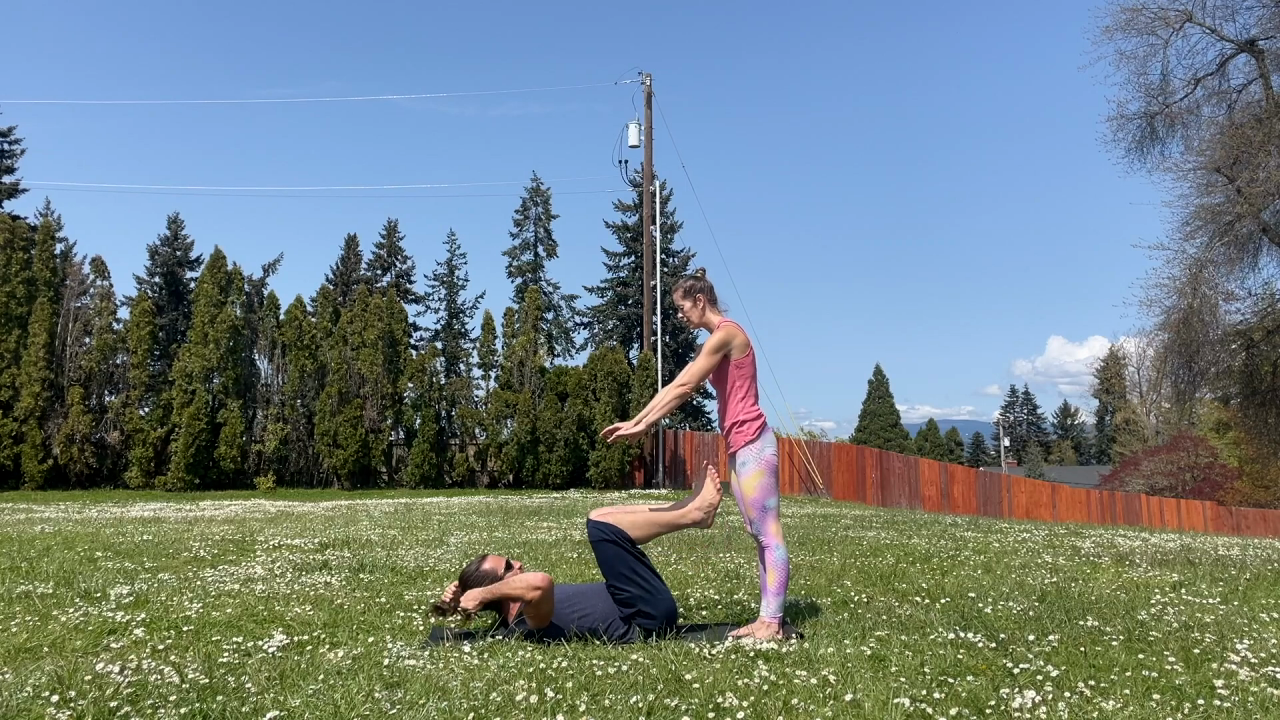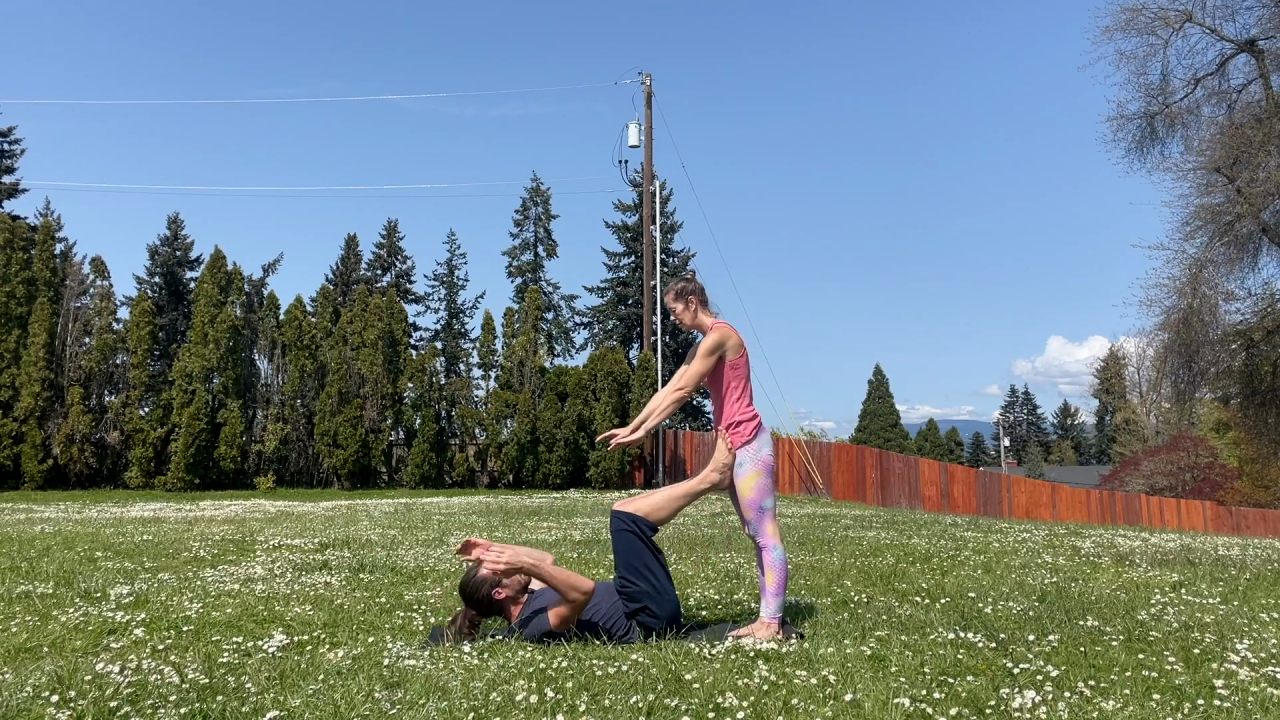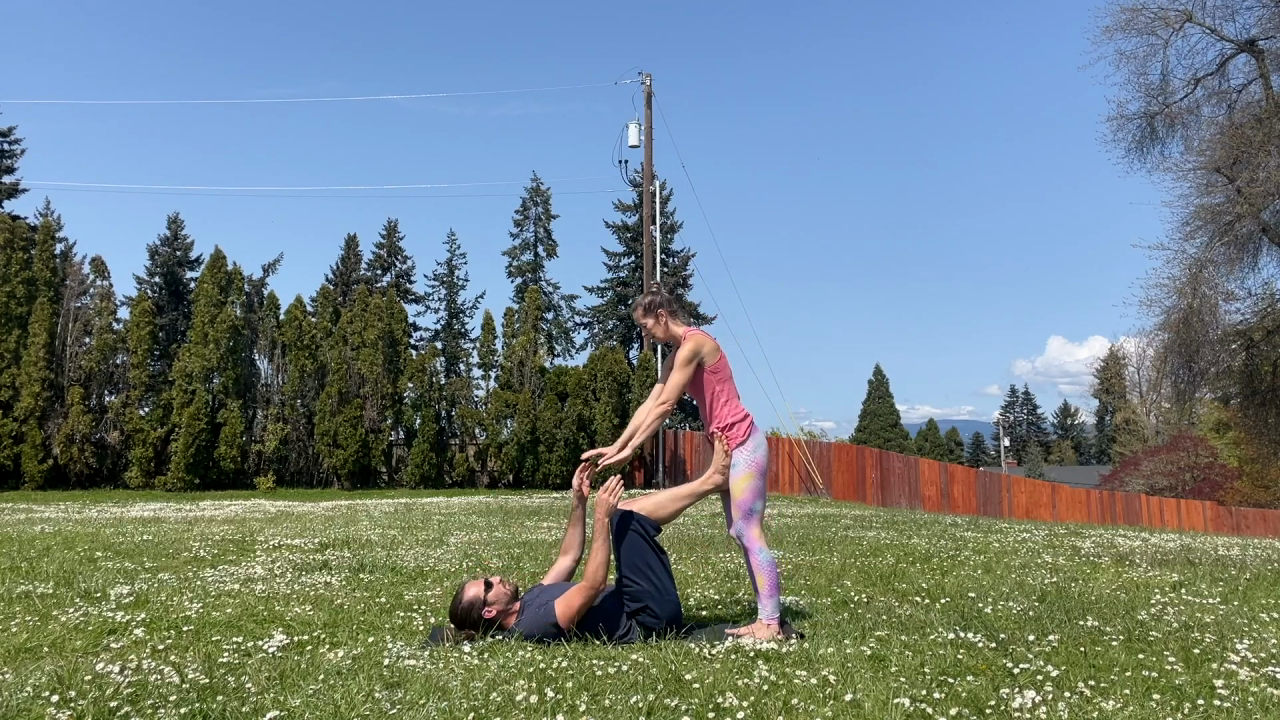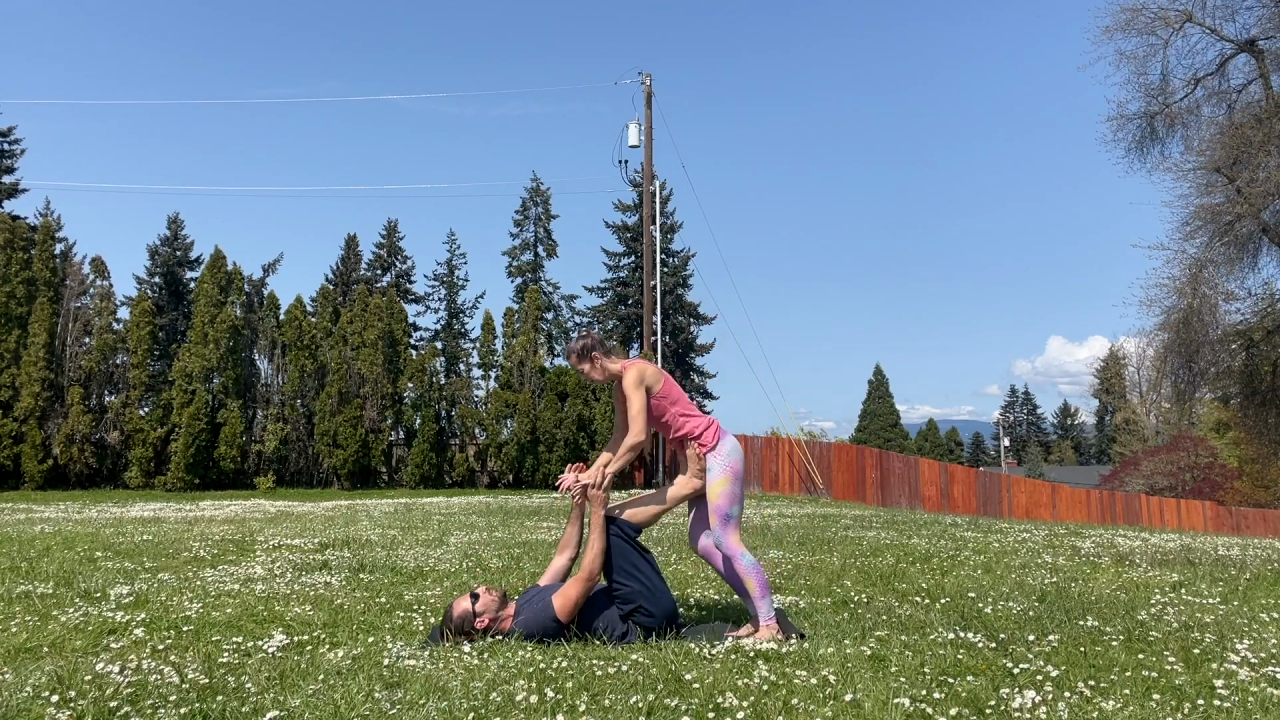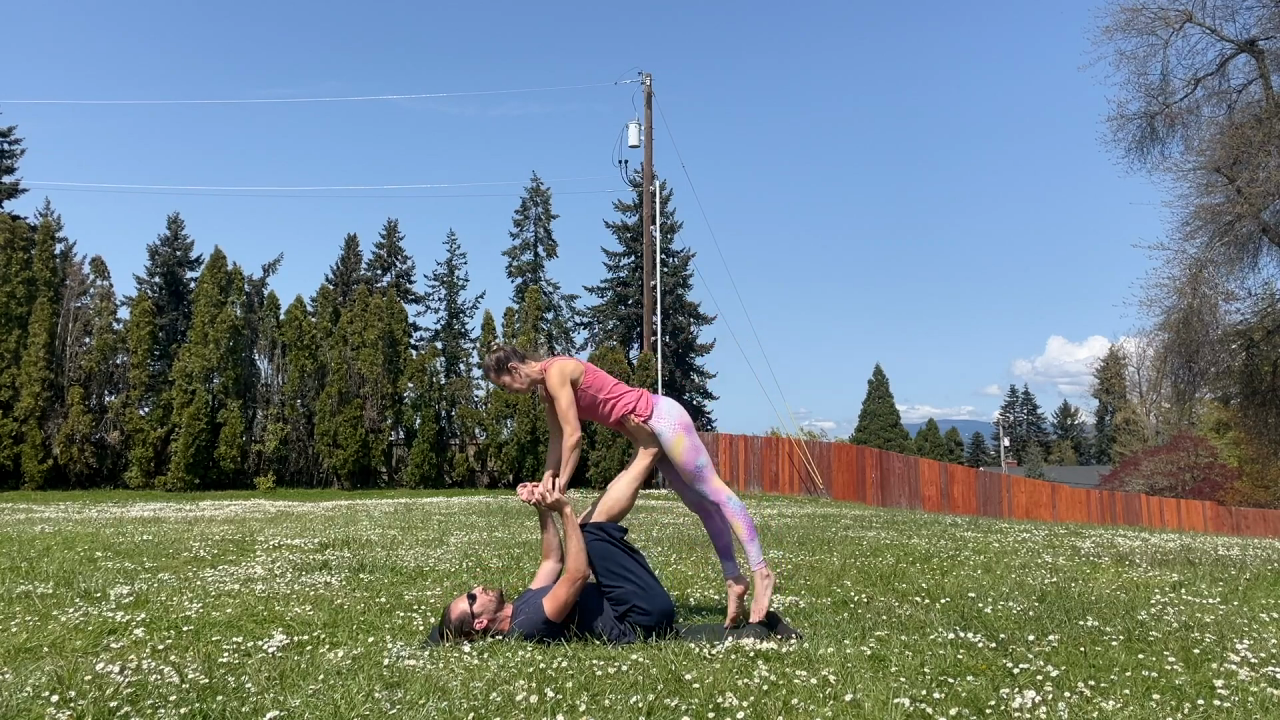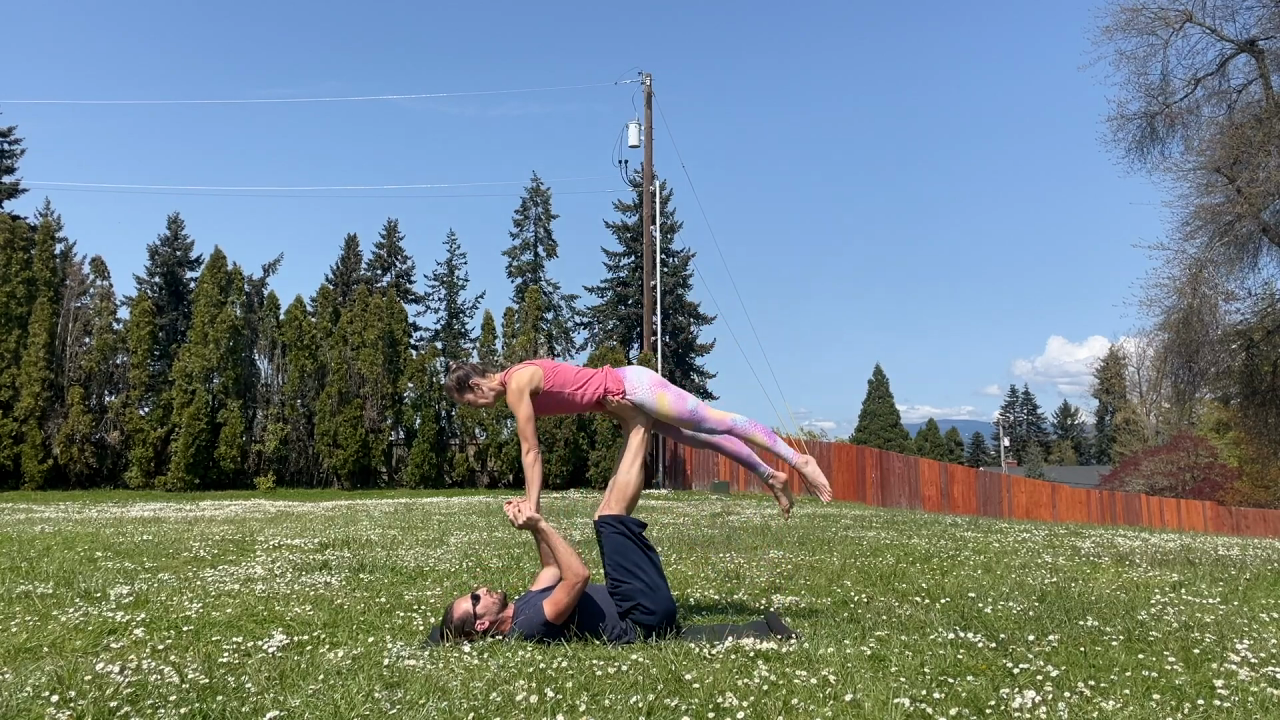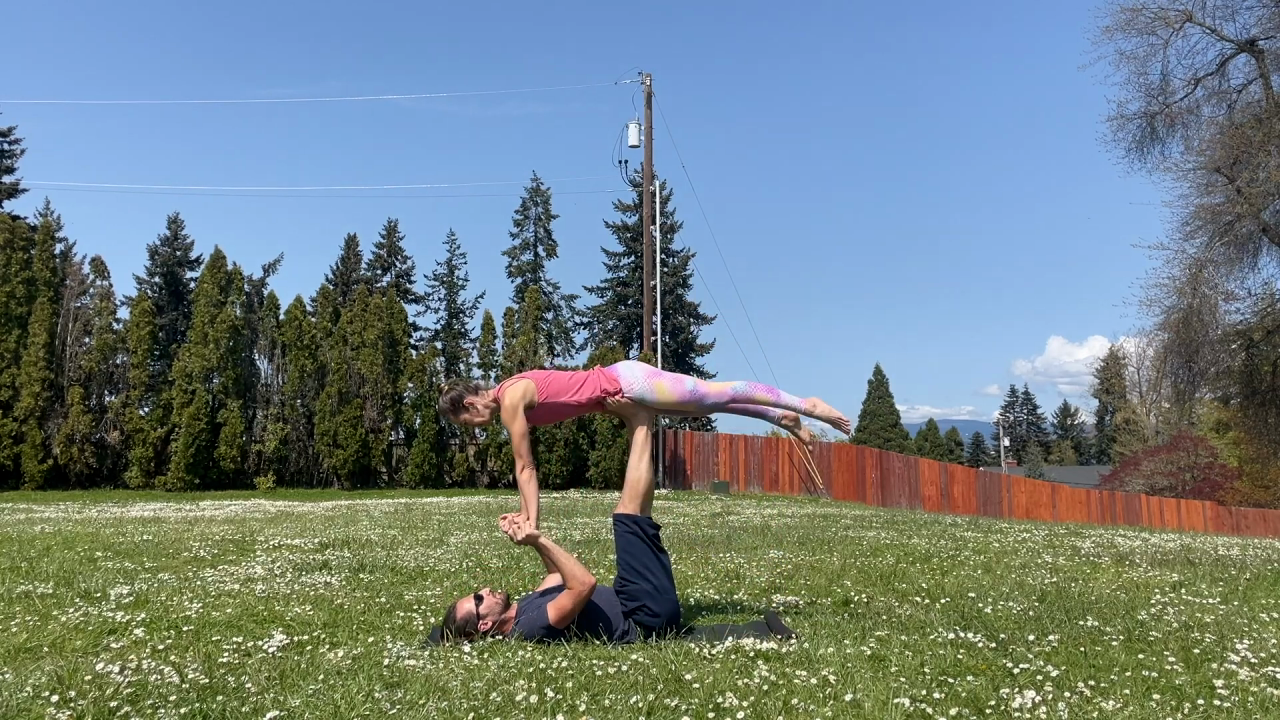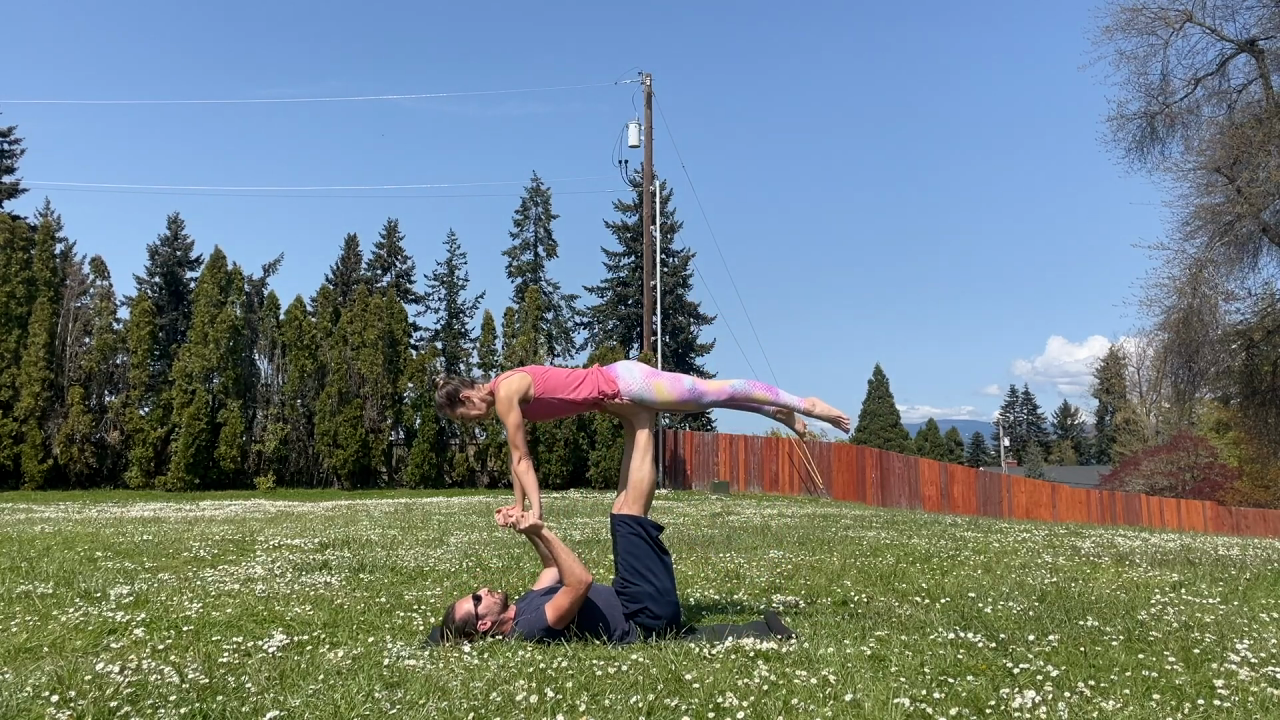
dt=0.3s
person 1, frame 1
left shoulder: (726, 334)
right shoulder: (713, 342)
left elbow: (685, 388)
right elbow: (675, 385)
left wrist: (643, 426)
right wrist: (634, 421)
left hip: (751, 442)
right hip: (739, 446)
left knee: (768, 533)
right knee: (758, 533)
left ankle: (772, 621)
right ankle: (766, 618)
person 1, frame 2
left shoulder: (720, 335)
right shoulder: (703, 345)
left elbow: (682, 392)
right elbow: (667, 389)
left wrist: (643, 433)
right wrist: (630, 427)
left hip: (748, 443)
right hip: (735, 446)
left knee: (766, 534)
right knee: (756, 534)
left ankle: (772, 622)
right ankle: (766, 618)
person 1, frame 3
left shoulder: (693, 343)
right shoulder: (675, 354)
left elbow: (664, 406)
right elbow: (648, 405)
left wrist: (628, 450)
right wrist: (614, 448)
left hip: (743, 443)
right hip: (729, 447)
left knee: (748, 534)
right knee: (740, 532)
left ankle: (771, 623)
right ankle: (765, 617)
person 1, frame 4
left shoulder: (633, 374)
right shoulder: (620, 385)
left elbow: (637, 438)
right elbow: (618, 440)
left wrist: (603, 478)
right wrist: (590, 474)
left hip: (717, 451)
right hip: (700, 458)
left knee: (727, 542)
right knee: (703, 543)
left ankle: (769, 624)
right ankle: (758, 617)
person 1, frame 5
left shoulder: (555, 373)
right shoulder: (545, 380)
left elbow: (573, 438)
right elbow: (559, 441)
left wrist: (559, 488)
right wrist: (545, 484)
left hip: (658, 417)
right hip: (645, 426)
left knee: (711, 491)
right knee: (700, 502)
left ankle: (760, 573)
right ankle: (735, 581)
person 1, frame 6
left shoulder: (516, 386)
right shoulder: (514, 384)
left elbow: (531, 452)
right elbow: (532, 450)
left wrist: (532, 508)
right wrist: (530, 503)
left hip: (630, 387)
right hip: (625, 396)
left knee: (719, 422)
right knee: (702, 436)
left ankle: (799, 462)
right ankle: (772, 478)
person 1, frame 7
left shoulder: (510, 400)
right shoulder: (510, 400)
left elbow: (525, 467)
right elbow: (525, 466)
left wrist: (534, 523)
right wrist: (526, 514)
left hip: (623, 384)
right hip: (619, 390)
left knee: (717, 394)
right knee: (709, 402)
left ankle: (805, 405)
right ankle: (782, 417)
person 1, frame 8
left shoulder: (505, 392)
right shoulder: (507, 395)
left elbow: (521, 458)
right elbow: (519, 458)
left wrist: (536, 513)
right wrist: (519, 506)
left hip: (622, 385)
right hip: (618, 392)
left knee: (715, 393)
right knee: (709, 396)
left ankle: (805, 404)
right ankle: (777, 410)
person 2, frame 1
left shoulder: (515, 614)
right shoulder: (529, 624)
right elbow: (541, 581)
left wrist: (463, 587)
right wrist: (481, 594)
left hip: (642, 617)
right hip: (646, 620)
left knee: (605, 517)
right knee: (600, 521)
left ankle: (690, 508)
right ankle: (693, 513)
person 2, frame 2
left shoulder: (528, 604)
right shoulder: (536, 626)
left elbow: (547, 560)
right elbow: (585, 589)
left wrist: (494, 550)
right wrist: (528, 566)
left hip: (646, 616)
right hip: (648, 620)
left knee: (628, 513)
right knee: (625, 513)
left ankle: (706, 480)
right ankle: (709, 478)
person 2, frame 3
left shoulder: (529, 602)
right shoulder: (534, 626)
left elbow: (568, 556)
right elbow: (592, 584)
left wrist: (578, 501)
right wrist: (602, 519)
left hip: (648, 618)
right hip: (648, 622)
left knee: (624, 517)
right knee: (629, 515)
left ankle: (709, 480)
right ankle: (710, 480)
person 2, frame 4
left shoulder: (525, 603)
right shoulder: (531, 624)
left elbow: (564, 555)
right elbow: (588, 575)
left wrist: (579, 502)
right wrist: (596, 511)
left hip: (645, 618)
right hip: (646, 619)
right knee: (611, 521)
person 2, frame 5
left shoulder: (525, 609)
right shoulder: (530, 624)
left elbow: (553, 560)
right elbow: (577, 574)
left wrist: (543, 509)
right wrist: (565, 510)
left hip: (638, 619)
right hip: (643, 618)
right knee: (595, 526)
person 2, frame 6
left shoulder: (524, 609)
right shoulder: (528, 626)
left elbow: (553, 568)
right elbow: (577, 576)
left wrist: (533, 526)
right wrist: (540, 525)
left hip: (644, 621)
right hip: (643, 617)
right knee: (610, 516)
person 2, frame 7
left shoulder: (525, 608)
right shoulder: (532, 627)
left elbow: (560, 573)
right elbow: (584, 584)
left wrist: (532, 537)
right wrist: (539, 540)
left hip: (648, 620)
right hip: (646, 619)
right knee: (628, 514)
person 2, frame 8
left shoulder: (524, 609)
right shoulder: (532, 627)
left elbow: (555, 571)
right elbow: (580, 581)
left wrist: (527, 531)
right wrist: (540, 532)
left hip: (643, 623)
right hip: (646, 618)
right knee: (627, 516)
